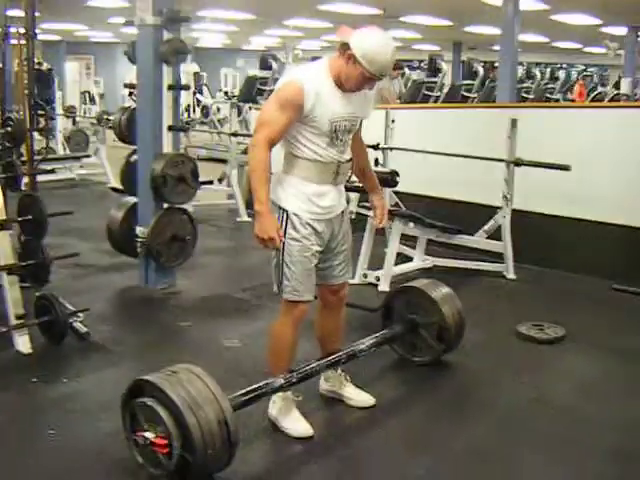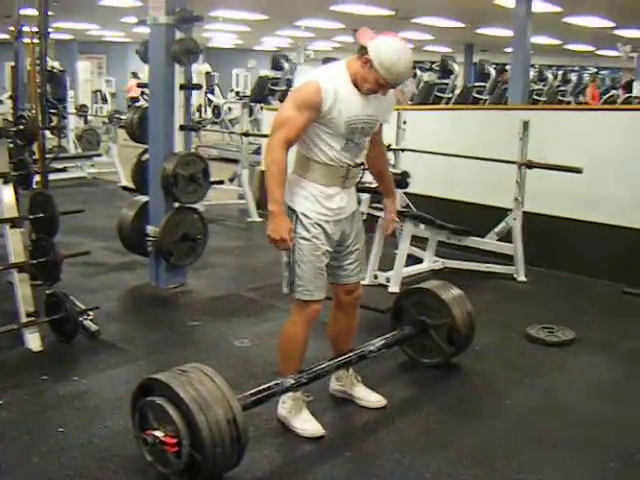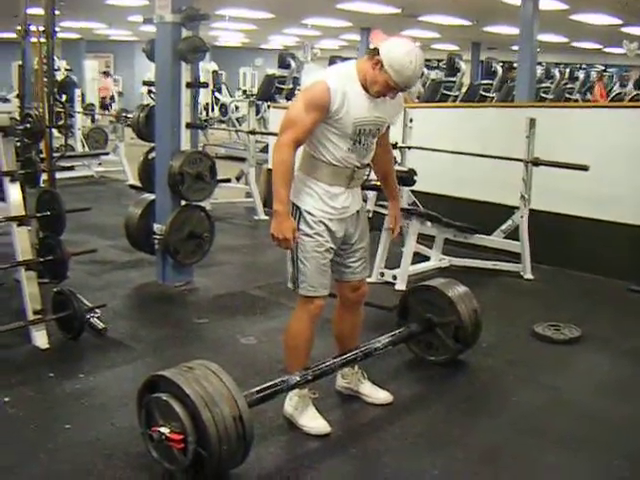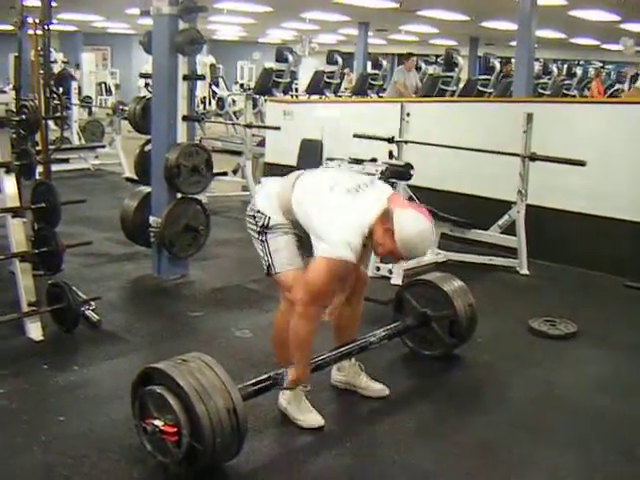
dt=1s
person 1, frame 1
left shoulder: (361, 93)
right shoulder: (300, 85)
right elbow: (260, 144)
left wrist: (375, 191)
right wrist: (263, 211)
left hip: (336, 206)
right hip: (298, 207)
left knee: (335, 295)
right knee: (295, 305)
left ankle: (333, 377)
right ankle: (280, 399)
person 1, frame 2
left shoulder: (382, 96)
right shoulder: (318, 86)
right elbow: (277, 144)
left wrist: (390, 196)
right wrist: (276, 212)
left hip: (347, 206)
right hip: (308, 208)
left knee: (349, 296)
right knee: (308, 306)
left ankle: (344, 377)
right ankle: (290, 400)
person 1, frame 3
left shoulder: (391, 99)
right shoulder: (327, 88)
right elbow: (285, 144)
left wrist: (394, 198)
right wrist: (280, 211)
left hip: (352, 206)
right hip: (313, 206)
left knee: (355, 293)
right knee: (312, 302)
left ankle: (349, 374)
right ankle: (296, 396)
person 1, frame 4
left shoulder: (393, 204)
right shoulder: (341, 241)
right elbow: (307, 305)
left wrist: (344, 287)
right wrist: (299, 372)
left hip: (305, 203)
right hip: (270, 210)
left knee: (357, 283)
right knee: (294, 297)
left ankle: (345, 368)
right ankle: (290, 391)
